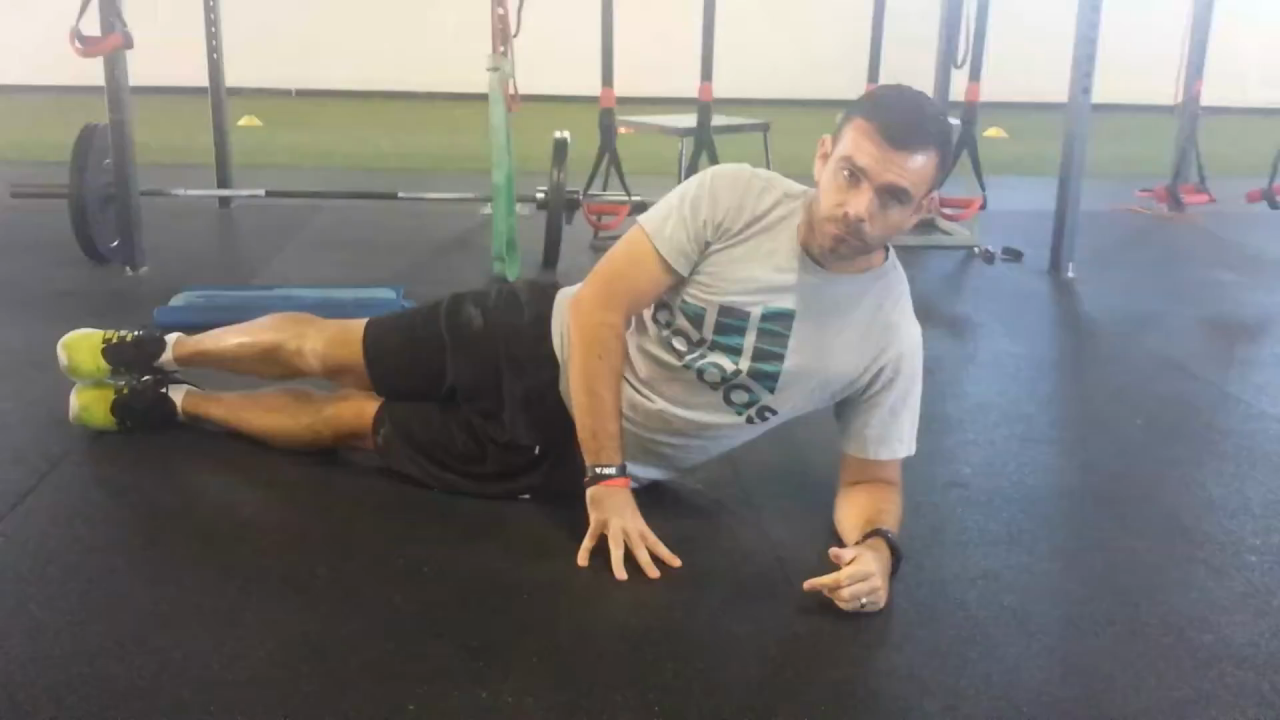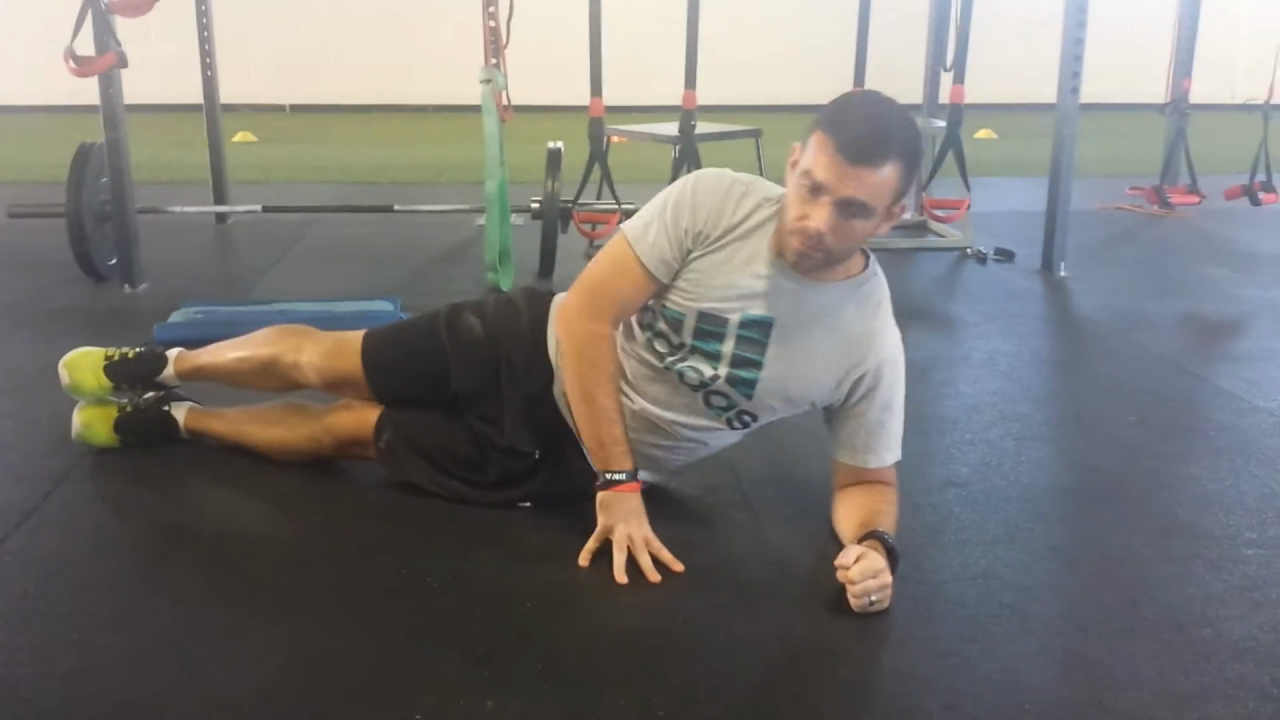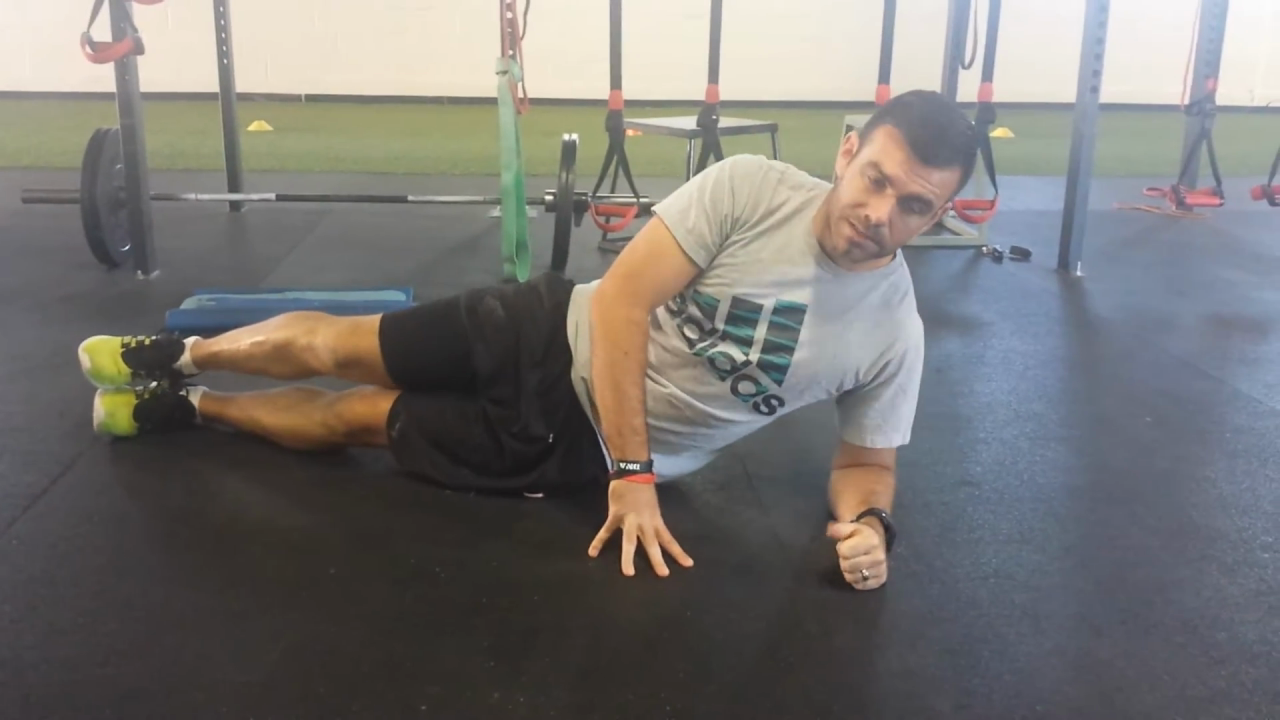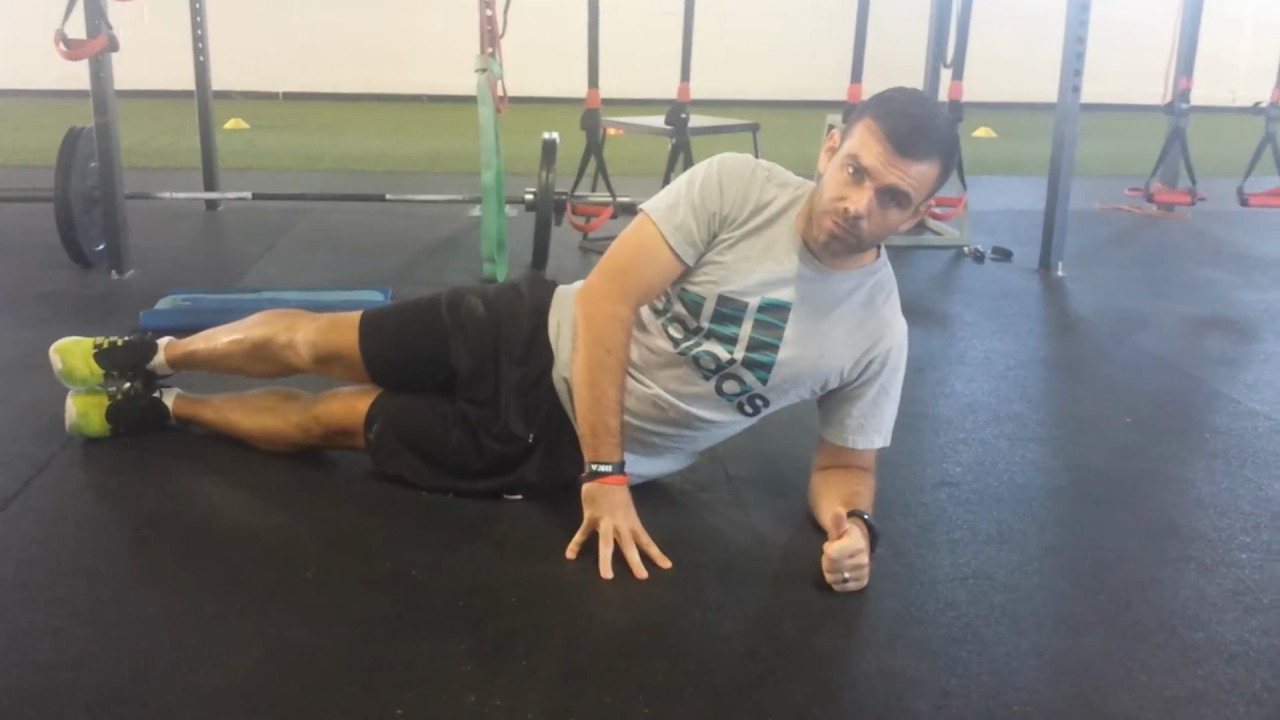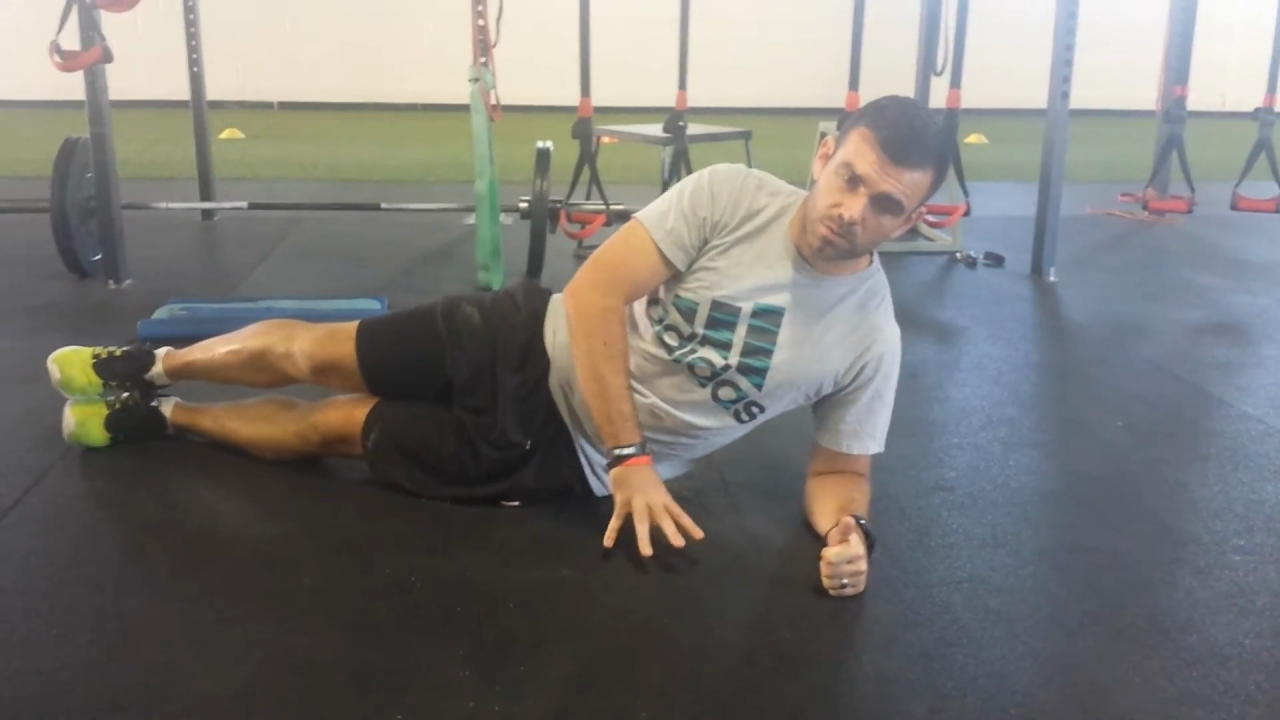
dt=1s
person 1, frame 1
left shoulder: (891, 342)
right shoulder: (735, 194)
left elbow: (872, 478)
right elbow: (600, 306)
left wrist: (875, 548)
right wrist: (610, 480)
left hip: (552, 449)
right hip: (542, 339)
left knee: (348, 419)
right knee: (323, 348)
left ankle: (170, 404)
right ankle: (160, 351)
person 1, frame 2
left shoulder: (870, 348)
right shoulder: (716, 199)
left elbow: (867, 479)
right elbow: (587, 318)
left wrist: (876, 547)
right wrist: (621, 485)
left hip: (554, 448)
right hip: (536, 344)
left knee: (344, 428)
right knee: (322, 362)
left ankle: (174, 420)
right ankle: (160, 367)
person 1, frame 3
left shoulder: (894, 338)
right shoulder: (749, 187)
left elbow: (866, 461)
right elbow: (621, 302)
left wrist: (869, 524)
right wrist: (635, 476)
left hip: (570, 444)
right hip: (554, 335)
left knee: (354, 418)
right knee: (332, 348)
left ankle: (185, 407)
right ankle: (177, 357)
person 1, frame 4
left shoulder: (878, 335)
right shoulder: (736, 184)
left elbow: (845, 462)
right elbow: (607, 300)
left wrist: (852, 526)
right wrist: (608, 475)
left hip: (549, 444)
right hip: (533, 334)
left knee: (333, 417)
right knee: (311, 344)
left ankle: (159, 409)
right ankle: (151, 357)
person 1, frame 5
left shoulder: (870, 341)
right shoulder: (730, 194)
left elbow: (840, 467)
right elbow: (596, 293)
left wrist: (849, 532)
right wrist: (634, 459)
left hip: (557, 454)
right hip: (532, 343)
left knee: (334, 424)
right knee: (314, 353)
left ankle: (162, 417)
right ankle: (149, 367)
